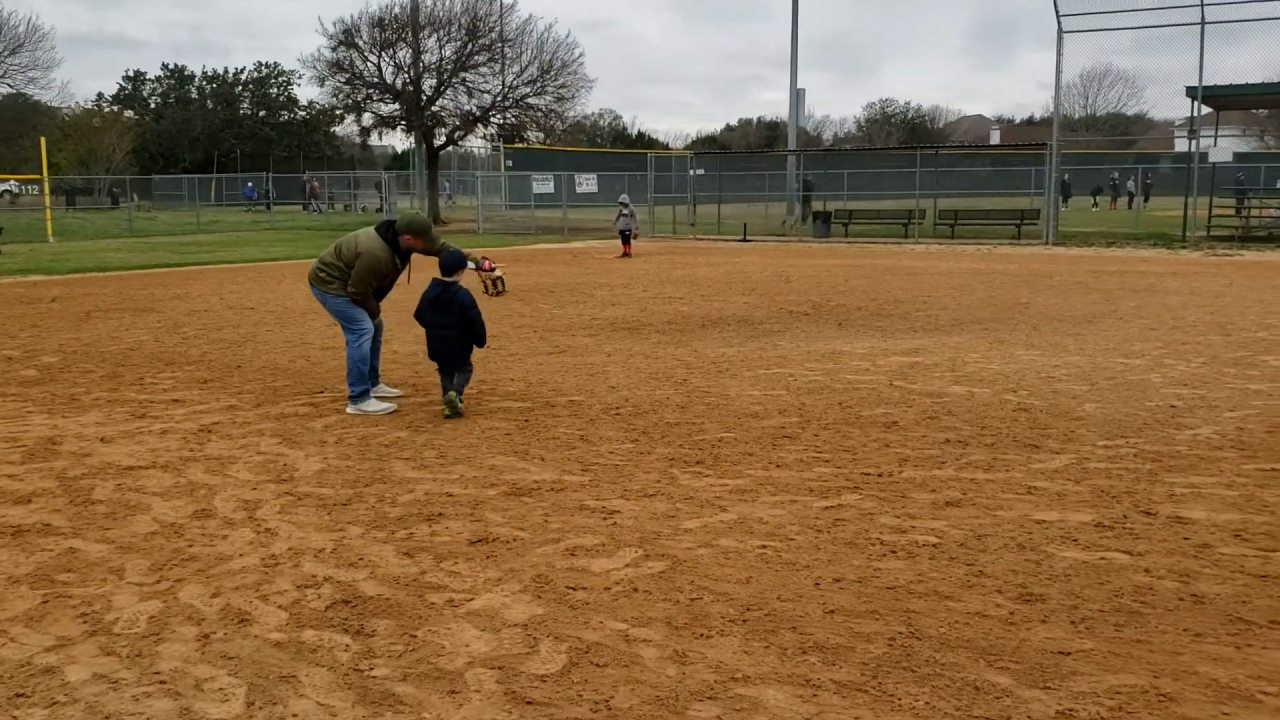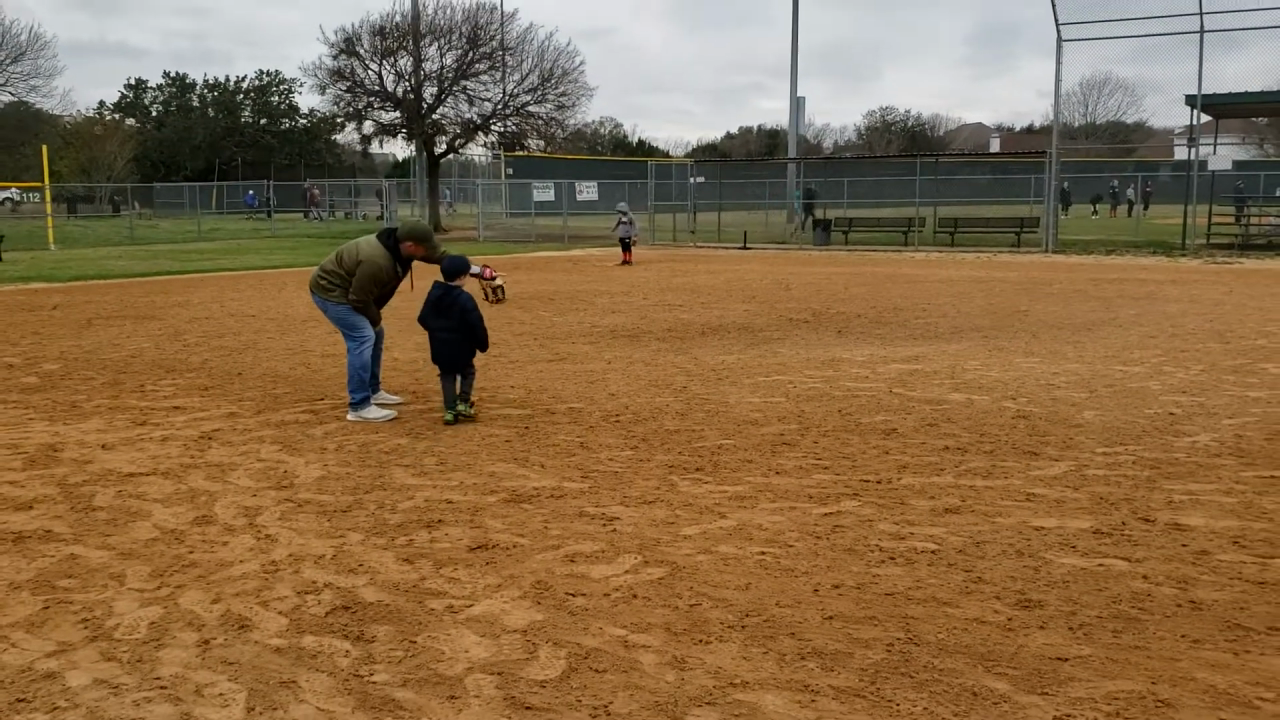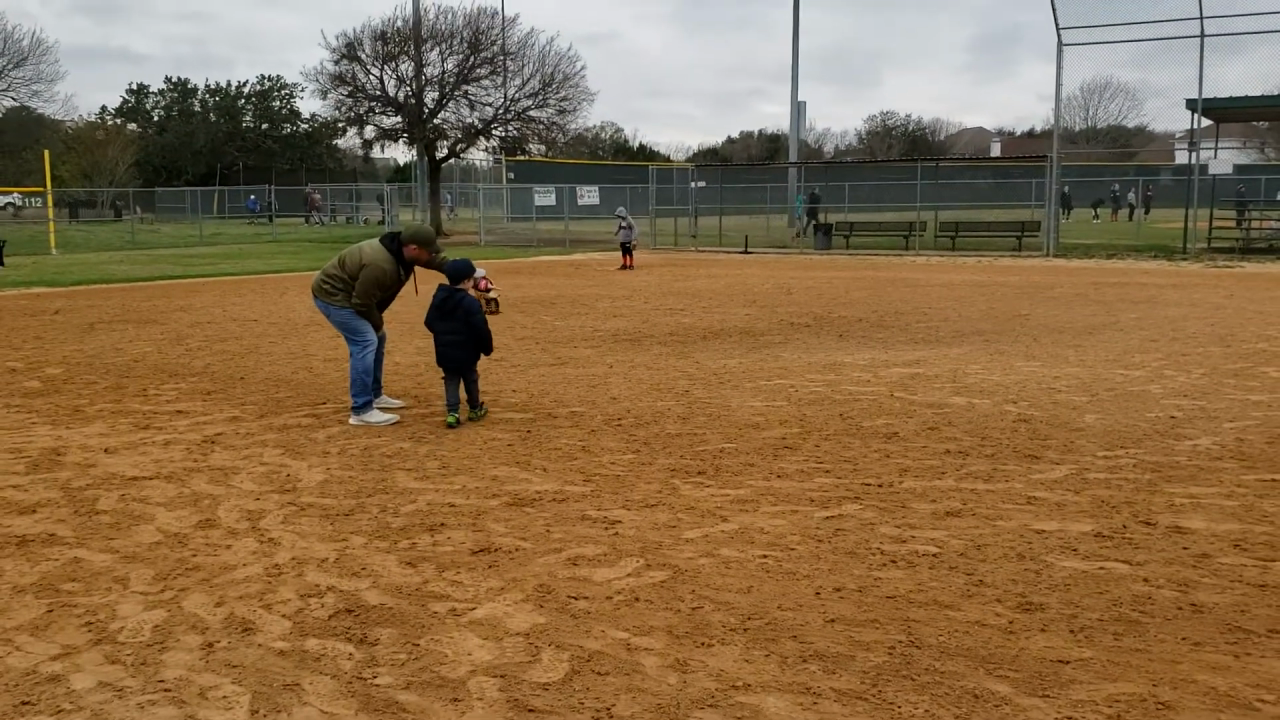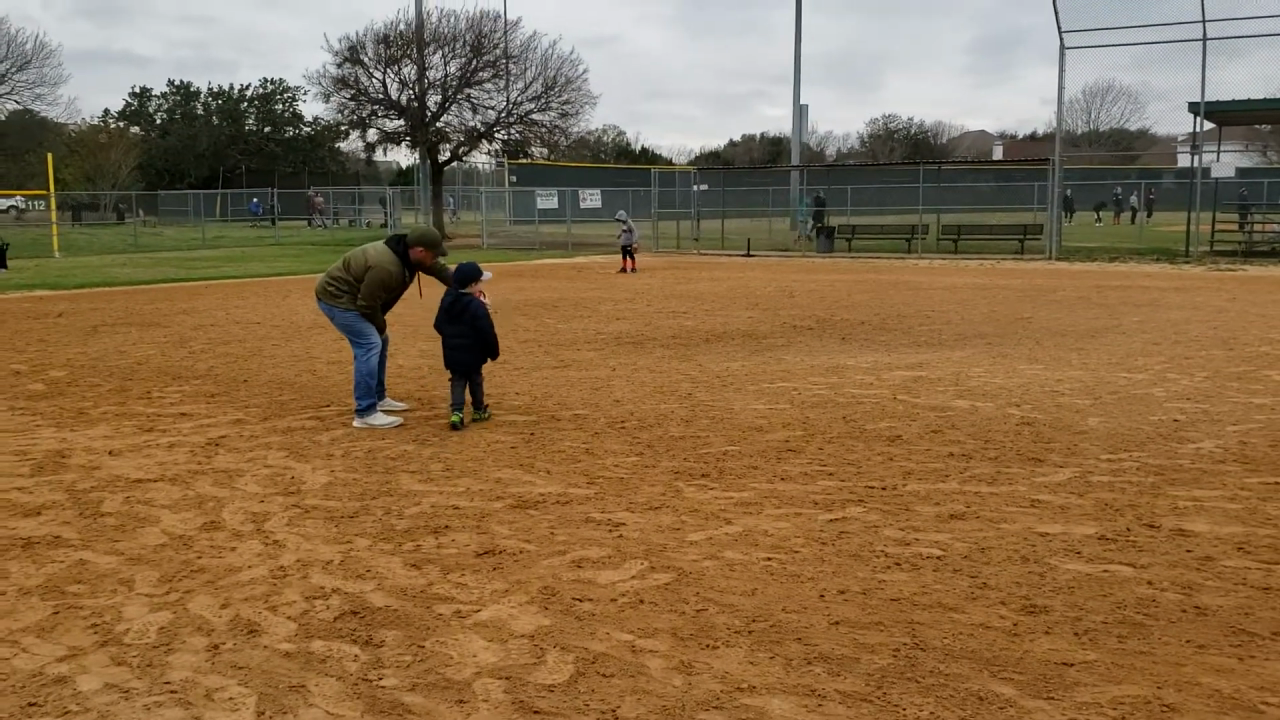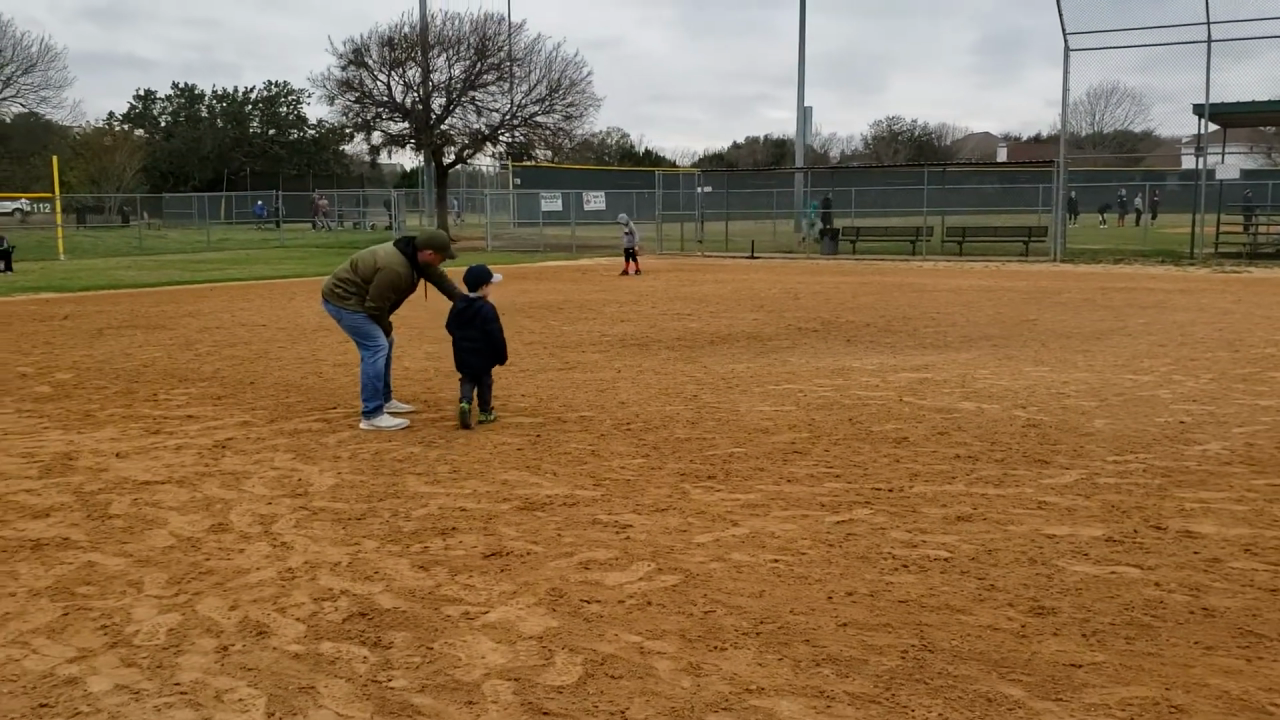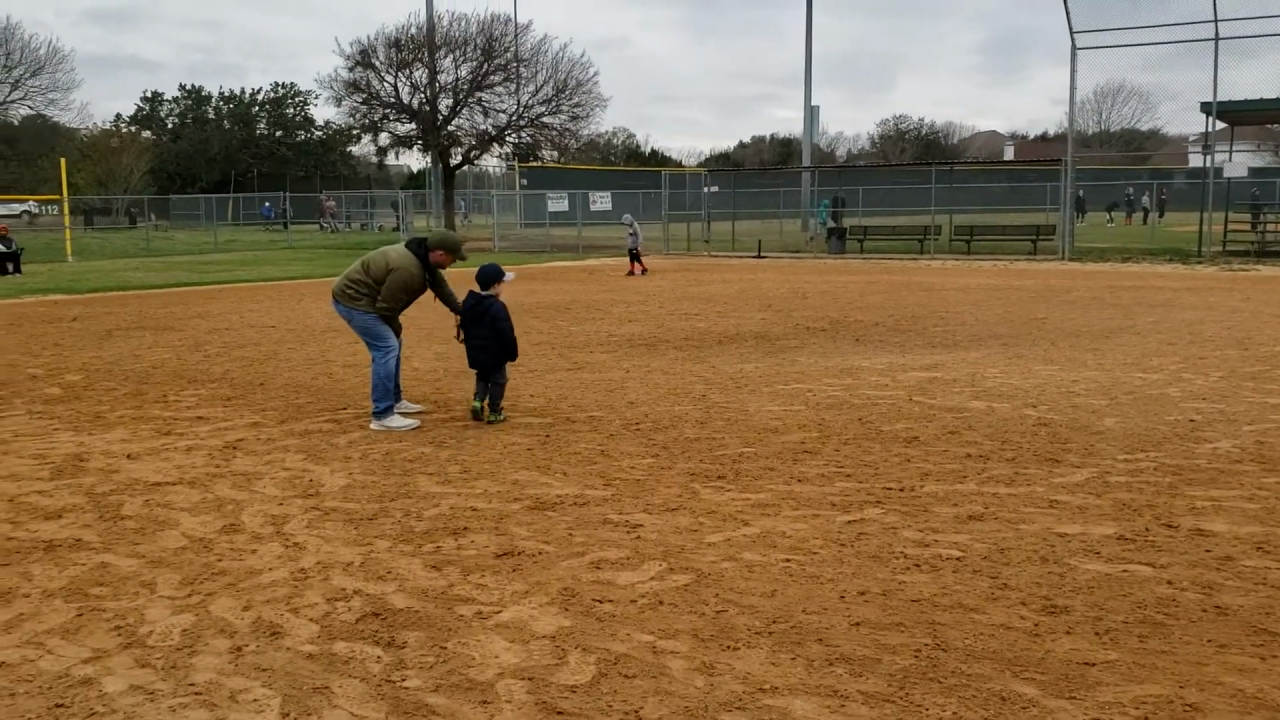
dt=0.1s
person 1, frame 1
left shoulder: (402, 237)
right shoulder: (374, 254)
left elbow: (439, 247)
right elbow: (356, 291)
left wrist: (477, 263)
right wrist: (374, 312)
left hip: (351, 283)
right hip: (328, 283)
left knee: (373, 327)
right knee: (362, 330)
left ankle: (371, 384)
right ankle: (358, 400)
person 1, frame 2
left shoulder: (402, 244)
right shoulder: (377, 261)
left elbow: (440, 256)
right elbow: (358, 298)
left wrist: (476, 270)
right wrist: (375, 320)
left hip: (351, 290)
right hip: (330, 291)
left knee: (374, 335)
right knee: (363, 338)
left ankle: (372, 391)
right ankle: (359, 408)
person 1, frame 3
left shoulder: (402, 249)
right shoulder: (380, 265)
left elbow: (438, 261)
right elbow: (362, 303)
right wrist: (377, 324)
left hip: (346, 296)
right hip: (332, 296)
left knee: (376, 339)
right knee: (366, 342)
left ankle: (374, 396)
right ankle: (361, 411)
person 1, frame 4
left shoulder: (407, 253)
right shoulder: (385, 266)
left elbow: (439, 269)
right elbow: (367, 304)
right wrist: (380, 327)
left hip: (350, 296)
right hip: (336, 297)
left knee: (379, 342)
right knee: (369, 345)
left ankle: (378, 398)
right ankle: (365, 414)
person 1, frame 5
left shoulder: (414, 255)
right shoulder: (394, 268)
left elbow: (439, 277)
right elbow: (375, 306)
right wrist: (387, 330)
left hip: (358, 298)
right hip: (343, 299)
left knee: (383, 344)
right knee: (376, 347)
left ankle: (384, 400)
right ankle: (372, 416)
person 1, frame 6
left shoulder: (422, 257)
right shoulder: (407, 269)
left elbow: (439, 285)
right elbow: (386, 307)
left wrist: (460, 309)
right wrist: (396, 330)
left hip: (358, 297)
right hip: (353, 300)
left knee: (392, 345)
right knee: (387, 348)
left ankle: (394, 401)
right ankle: (382, 416)
person 2, frame 1
left shoulder: (430, 292)
right shoulder: (463, 295)
left elbow: (419, 315)
right elbow: (475, 321)
right wrist: (480, 340)
left hip: (436, 345)
right hip: (458, 344)
left knee: (445, 372)
right knee: (464, 369)
left ankle: (449, 404)
right ankle: (454, 394)
person 2, frame 2
left shoulder: (433, 295)
right shoulder: (465, 299)
left elbow: (423, 319)
right elbow: (476, 325)
right wrist: (482, 345)
left hip: (440, 348)
right hip: (461, 348)
left knee: (447, 377)
right knee: (467, 373)
left ankle: (449, 410)
right ankle: (463, 404)
person 2, frame 3
left shoulder: (438, 298)
right shoulder: (470, 302)
left elbow: (430, 323)
right elbow: (481, 328)
right wrist: (487, 348)
left hip: (444, 351)
right hip: (465, 351)
left knee: (451, 380)
right knee: (470, 378)
left ankle: (452, 412)
right ankle: (475, 409)
person 2, frame 4
left shoulder: (446, 302)
right shoulder: (477, 305)
left elbow: (438, 326)
right elbow: (487, 332)
right wrist: (493, 352)
left hip: (452, 354)
right hip: (472, 353)
left knee: (457, 381)
right knee: (475, 380)
left ankle: (456, 413)
right ankle: (479, 410)
person 2, frame 5
left shoulder: (458, 305)
right shoulder: (487, 309)
left elbow: (450, 327)
right elbow: (496, 336)
right wrist: (502, 357)
left hip: (462, 356)
right hip: (482, 356)
left knee: (467, 381)
right knee: (485, 382)
left ankle: (465, 403)
right ankle: (485, 412)
person 2, frame 6
left shoulder: (470, 303)
right shoulder: (497, 307)
left elbow: (462, 326)
right elbow: (506, 334)
right wrist: (512, 354)
left hip: (475, 353)
right hip: (494, 353)
left knee: (482, 377)
right knee: (497, 380)
left ankle: (478, 401)
right ankle: (494, 412)
